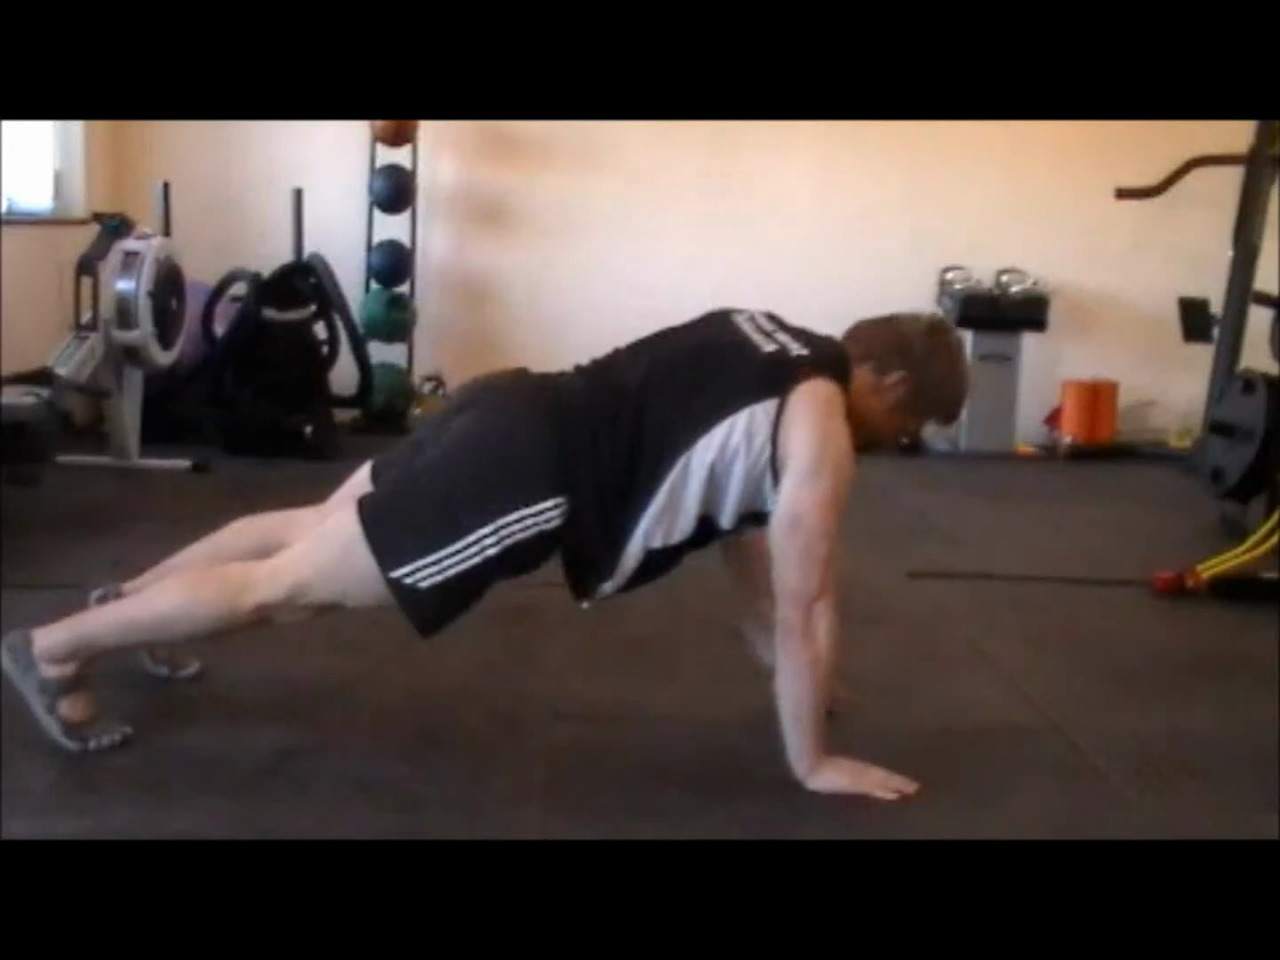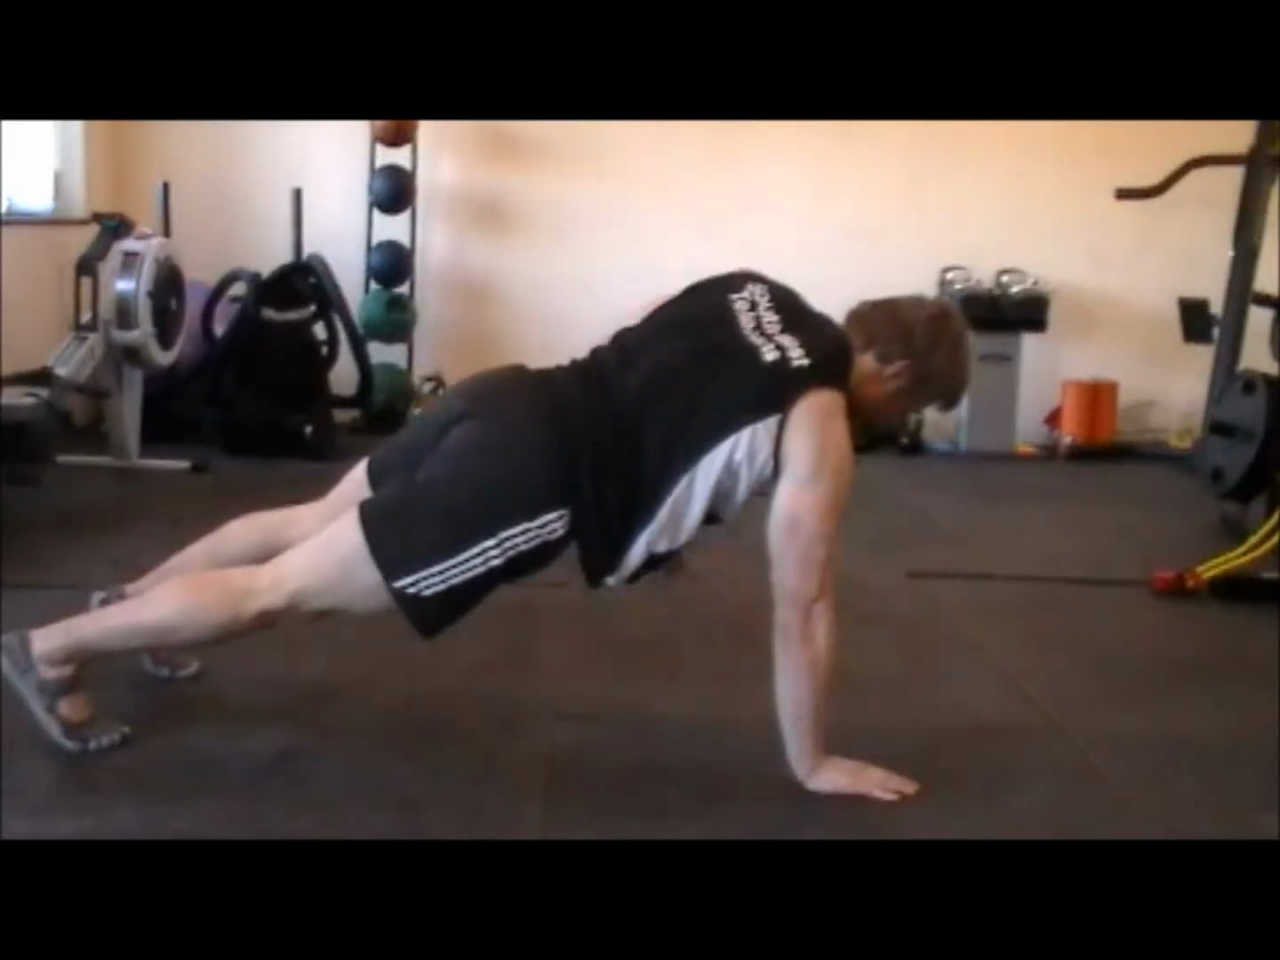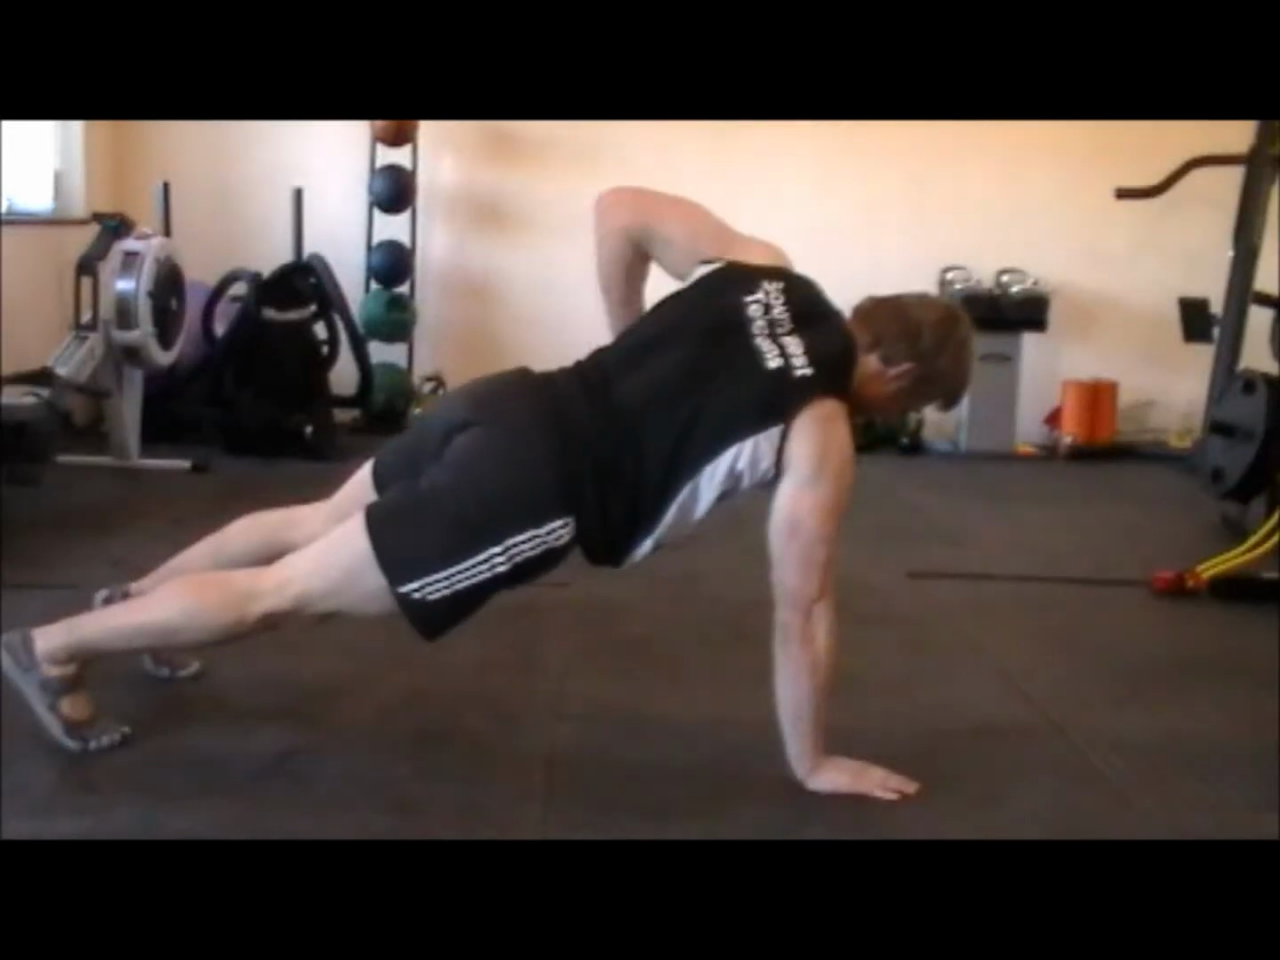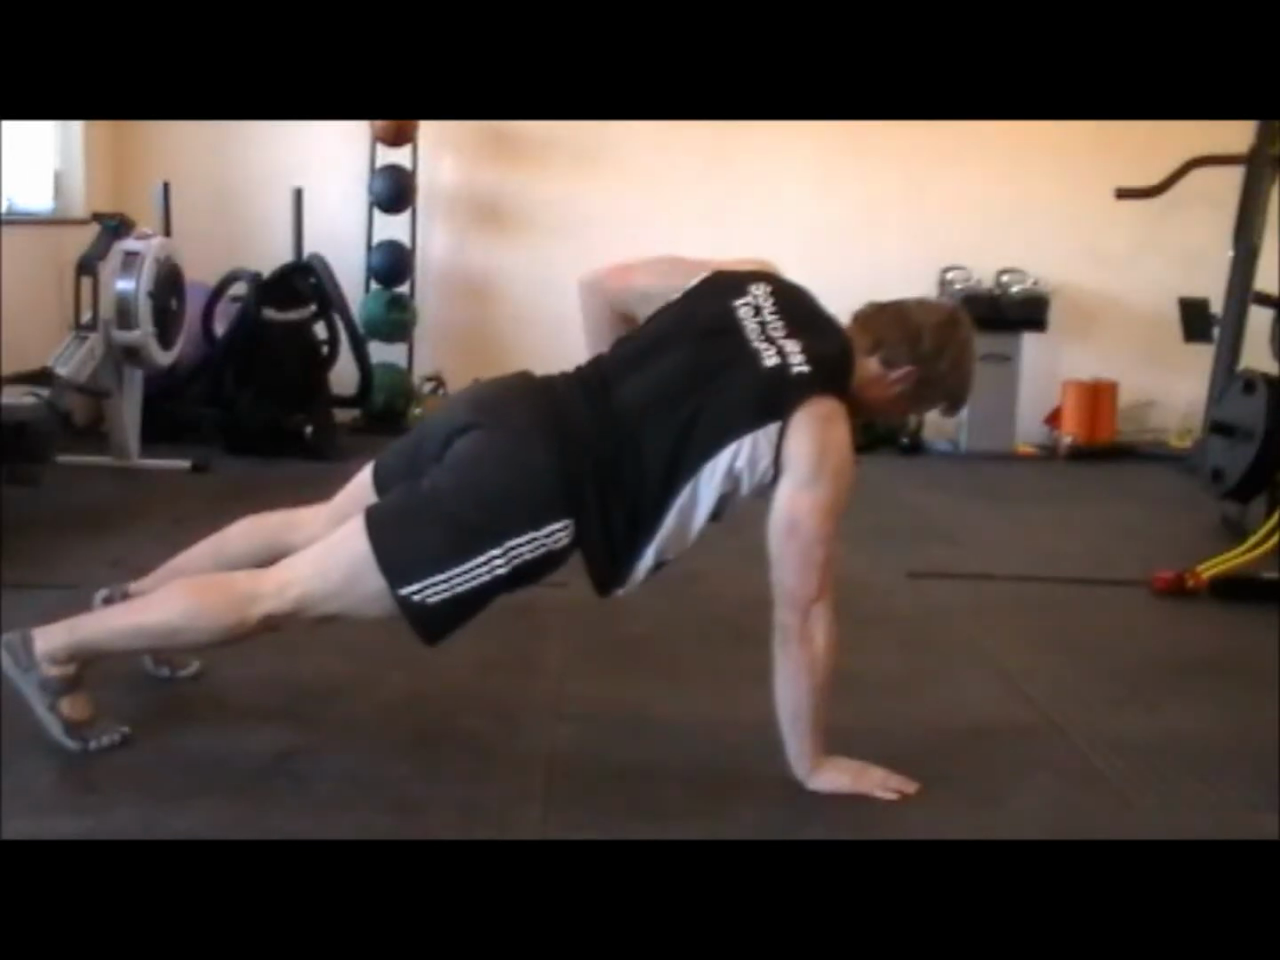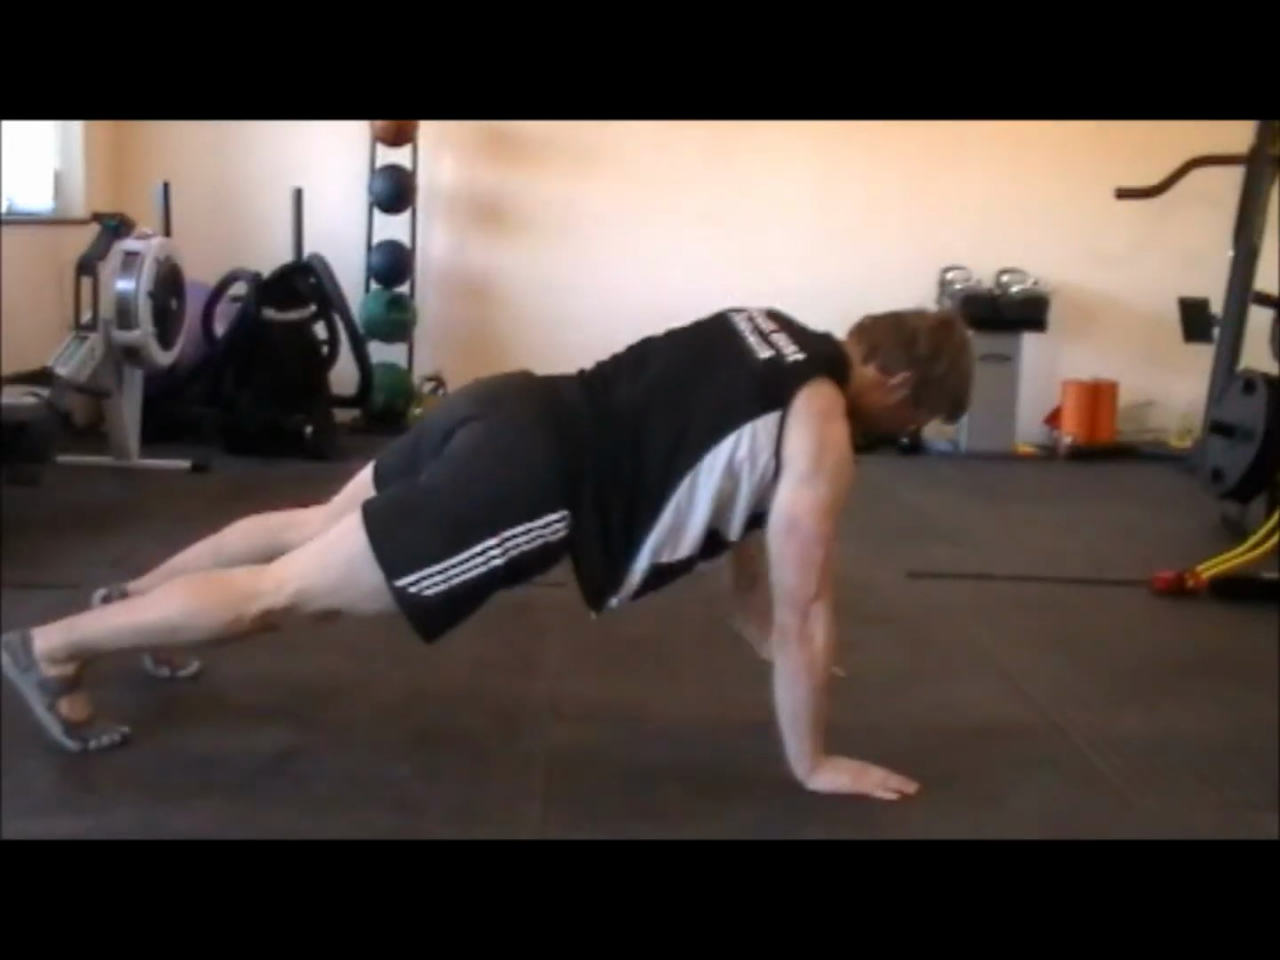
dt=0.3s
person 1, frame 1
left shoulder: (779, 353)
right shoulder: (823, 422)
left elbow: (734, 501)
right elbow: (804, 604)
left wrist: (779, 659)
right wrist: (813, 761)
left hip: (506, 411)
right hip: (525, 477)
left knee: (308, 528)
right knee: (284, 585)
left ankle: (128, 594)
person 1, frame 2
left shoulder: (759, 291)
right shoulder: (820, 424)
right elbow: (802, 608)
left wrist: (651, 514)
right wrist: (813, 764)
left hip: (501, 404)
right hip: (522, 480)
left knee: (310, 524)
right knee: (284, 591)
left ankle: (126, 599)
person 1, frame 3
left shoulder: (762, 268)
right shoulder: (821, 428)
left elbow: (615, 206)
right elbow: (802, 608)
right wrist: (813, 763)
left hip: (501, 406)
right hip: (527, 485)
left knee: (316, 523)
right knee: (288, 593)
left ankle: (132, 594)
person 1, frame 4
left shoulder: (754, 279)
right shoulder: (821, 431)
left elbow: (599, 289)
right elbow: (800, 610)
right wrist: (812, 761)
left hip: (503, 410)
right hip: (527, 490)
left knee: (315, 525)
right knee: (289, 594)
left ankle: (134, 595)
person 1, frame 5
left shoulder: (776, 339)
right shoulder: (823, 429)
right elbow: (806, 606)
left wrist: (750, 618)
right wrist: (812, 761)
left hip: (508, 412)
right hip: (522, 482)
left knee: (315, 525)
right knee: (287, 592)
left ankle: (132, 592)
